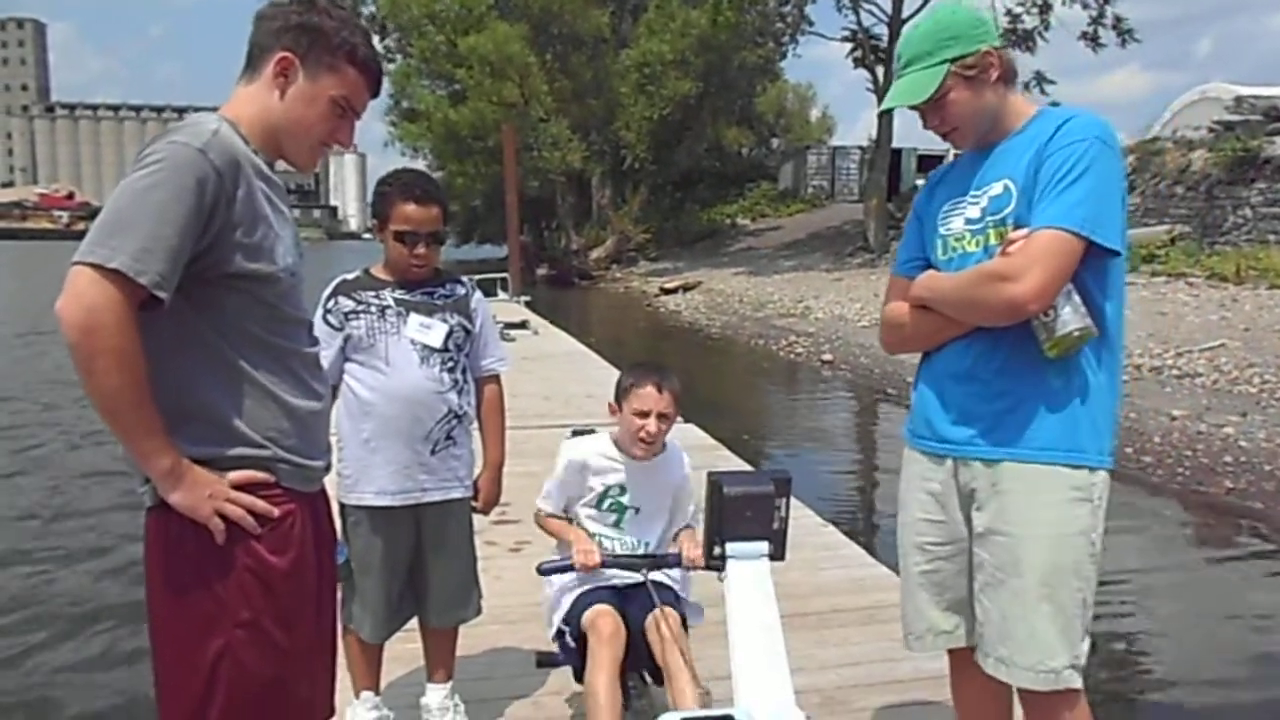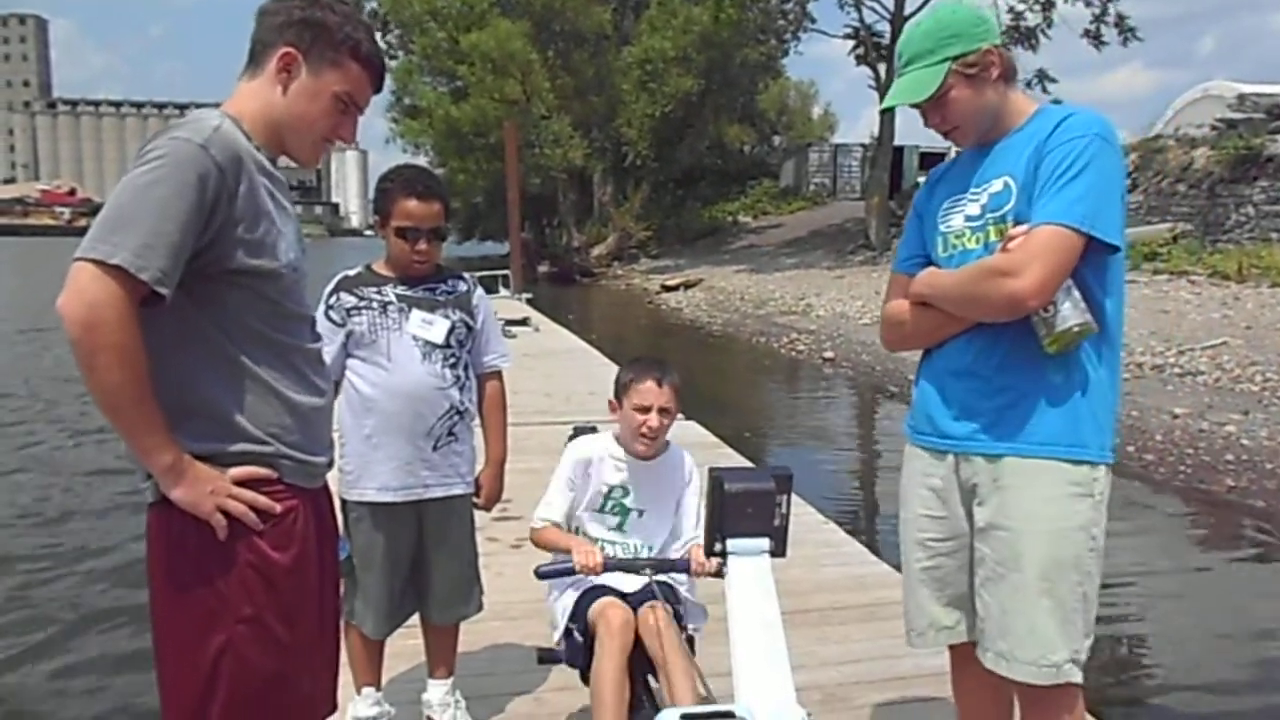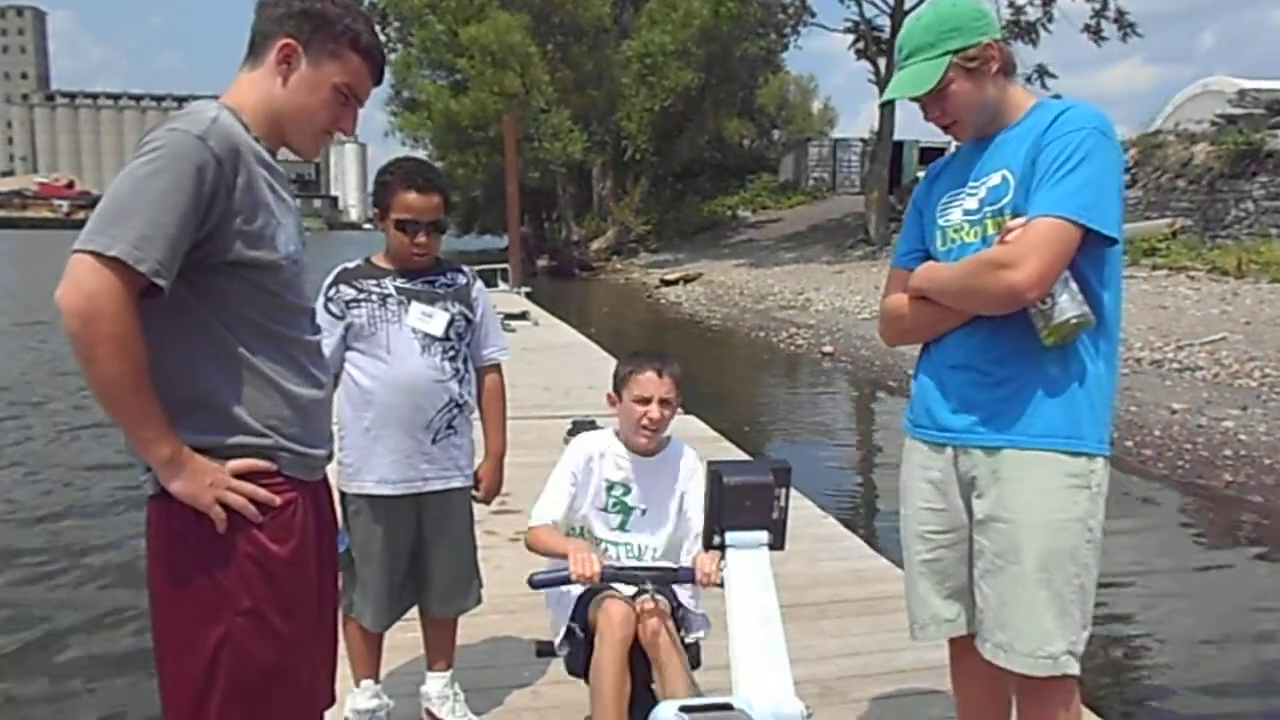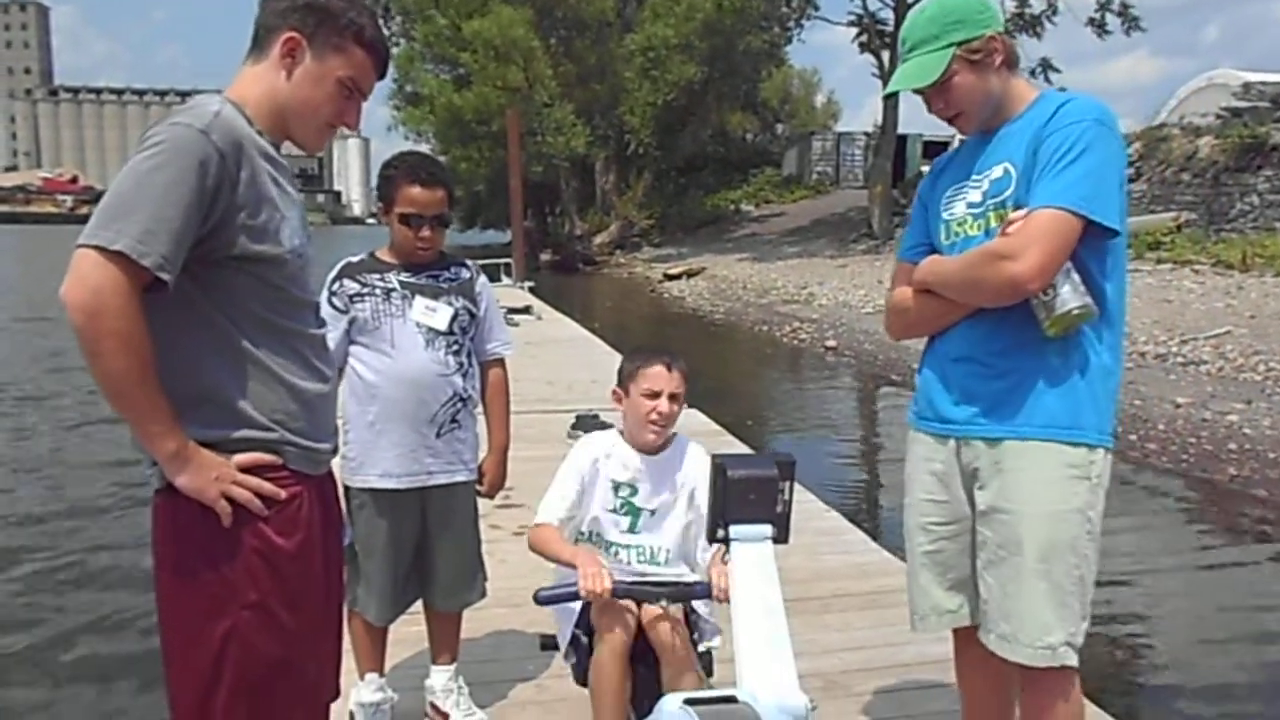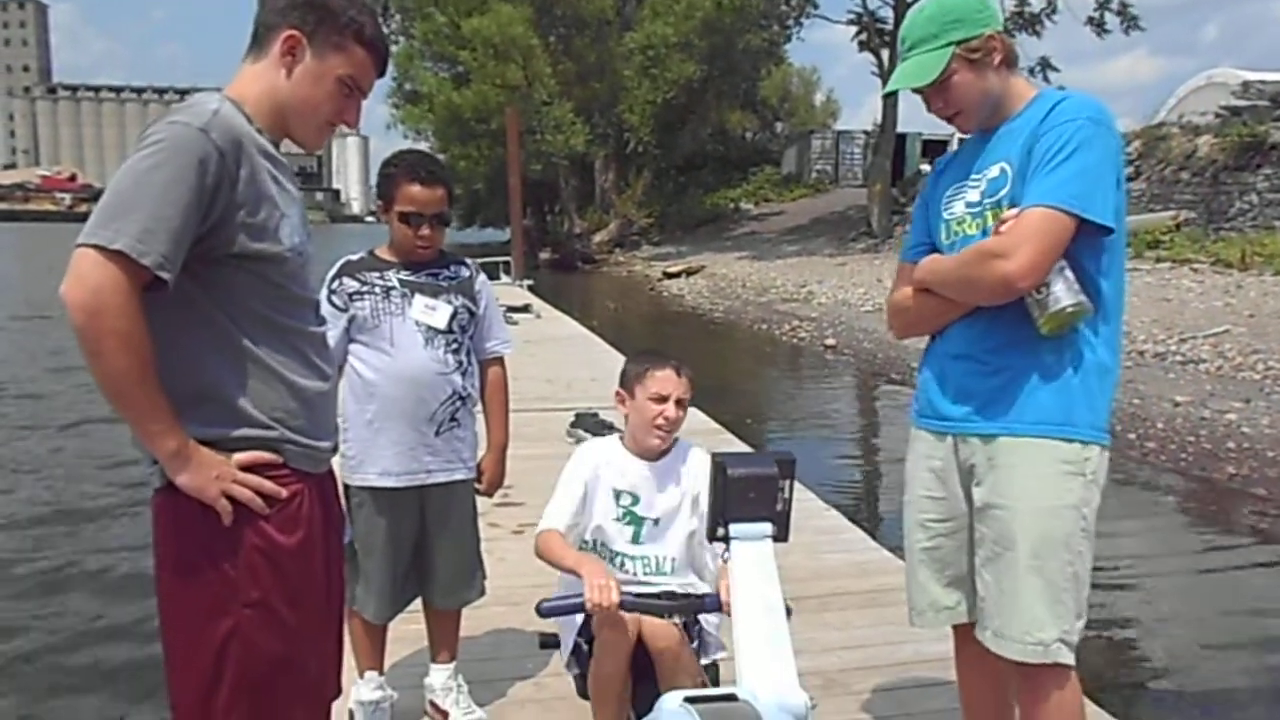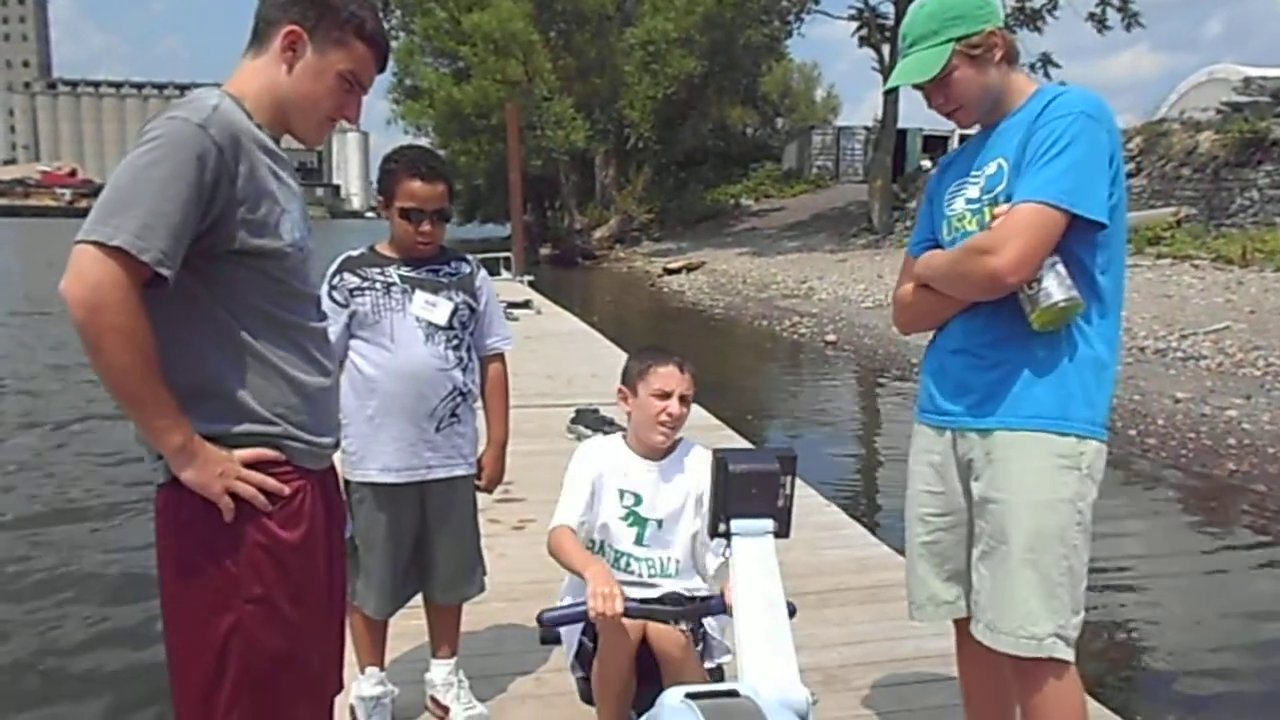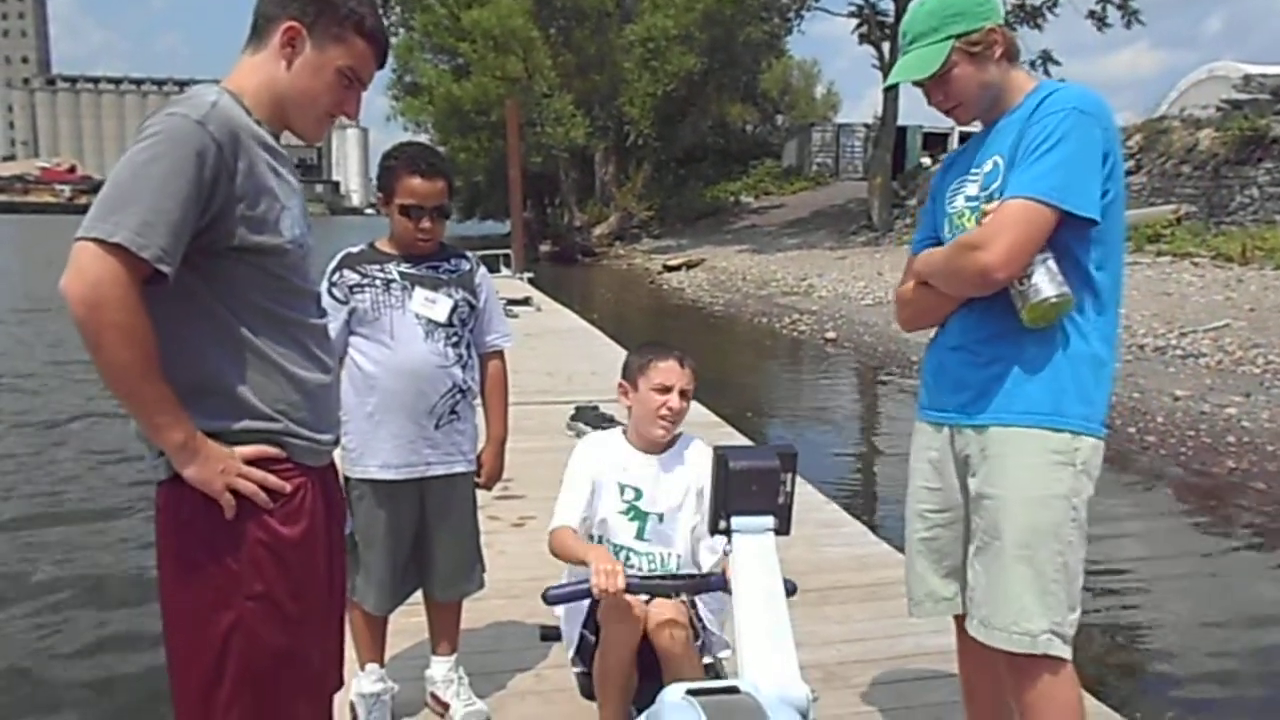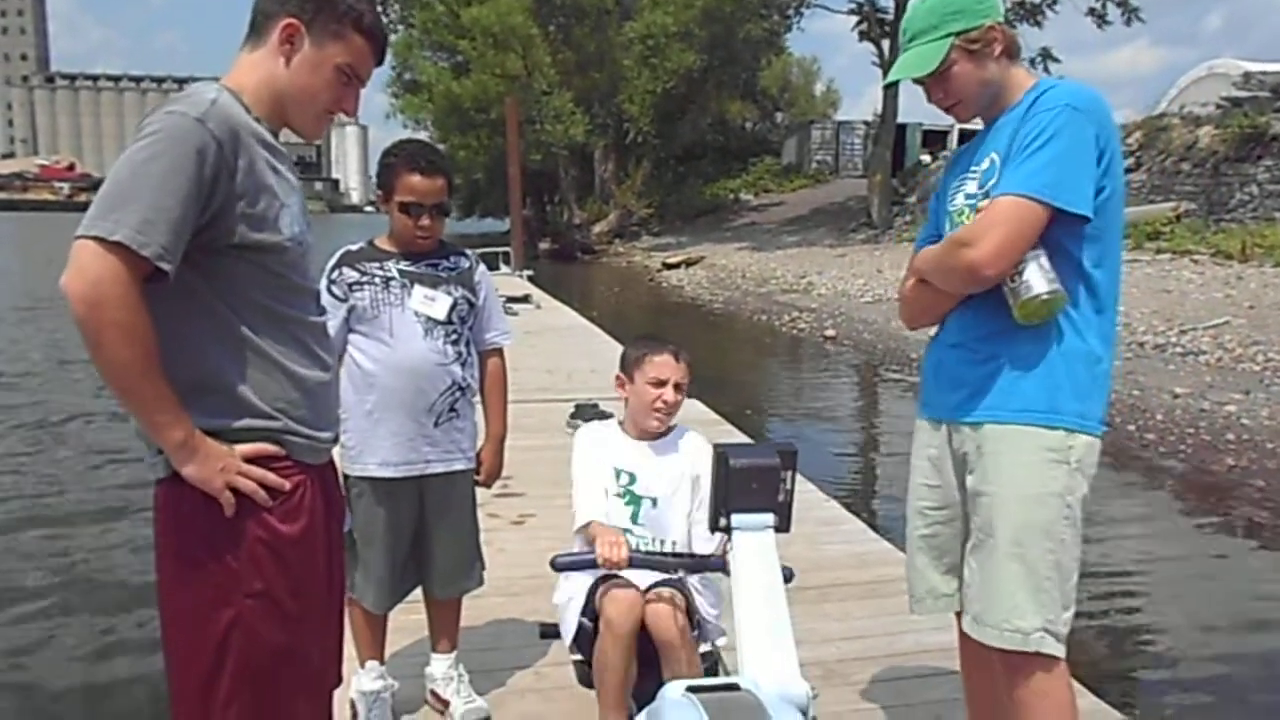
dt=0.1s
person 1, frame 1
left shoulder: (1076, 141)
right shoulder: (943, 186)
left elbow: (1025, 287)
right elbow: (895, 329)
left wrist: (934, 286)
right wrist: (984, 294)
left hip: (1041, 448)
right hip: (937, 443)
right knee: (966, 649)
person 1, frame 2
left shoulder: (1076, 137)
right shoulder: (943, 184)
left elbow: (1025, 284)
right elbow: (895, 326)
left wrist: (934, 283)
right wrist: (985, 292)
left hip: (1042, 440)
right hip: (937, 439)
right knee: (968, 645)
person 1, frame 3
left shoulder: (1073, 131)
right shoulder: (941, 178)
left elbow: (1023, 274)
right elbow: (895, 320)
left wrist: (933, 277)
right wrist: (982, 286)
left hip: (1040, 433)
right hip: (937, 431)
left knee: (1036, 661)
right knee: (967, 638)
person 1, frame 4
left shoulder: (1076, 124)
right shoulder: (948, 172)
left elbow: (1024, 267)
right elbow: (900, 314)
left wrist: (938, 272)
right wrist: (983, 277)
left hip: (1043, 425)
right hip: (941, 422)
left knee: (1037, 653)
right knee: (971, 631)
person 1, frame 5
left shoulder: (1073, 122)
right shoulder: (950, 170)
left elbow: (1016, 265)
right elbow: (902, 312)
left wrist: (937, 272)
right wrist: (979, 276)
left hip: (1040, 422)
right hip: (942, 419)
left knee: (1032, 649)
right knee: (970, 627)
person 1, frame 6
left shoulder: (1072, 118)
right shoulder: (955, 167)
left elbow: (1005, 261)
right elbow: (908, 309)
left wrist: (932, 266)
right wrist: (976, 270)
left hip: (1040, 414)
right hip: (945, 414)
left knee: (1032, 646)
right knee: (972, 623)
person 1, frame 7
left shoulder: (1068, 113)
right shoulder: (959, 163)
left elbow: (993, 257)
right elbow: (911, 305)
left wrist: (931, 262)
right wrist: (969, 266)
left hip: (1037, 411)
right hip: (947, 410)
left knee: (1028, 642)
right knee: (973, 620)
person 1, frame 8
left shoulder: (1066, 111)
right shoulder: (966, 161)
left elbow: (982, 254)
right elbow: (914, 305)
left wrist: (926, 261)
right wrist: (962, 269)
left hip: (1034, 409)
right hip: (950, 407)
left knee: (1023, 642)
right knee: (973, 621)
person 2, frame 1
left shoulder: (255, 176)
right shoulder: (201, 154)
right elbow: (88, 307)
left wrist: (302, 500)
right wrist: (171, 472)
left hip: (288, 507)
right hip: (238, 518)
person 2, frame 2
left shoulder: (257, 173)
right shoulder: (203, 151)
right elbow: (89, 304)
left wrist: (306, 492)
right wrist: (173, 469)
left hip: (290, 504)
right hip: (239, 514)
person 2, frame 3
left shoulder: (258, 164)
right shoulder: (201, 142)
right elbow: (87, 295)
left wrist: (305, 486)
right wrist: (173, 461)
left hip: (289, 496)
right hip: (239, 507)
person 2, frame 4
left shoulder: (261, 160)
right shoulder: (204, 137)
right elbow: (92, 292)
left wrist: (308, 482)
right wrist: (179, 457)
left hip: (295, 492)
right hip: (243, 505)
person 2, frame 5
left shoulder: (262, 158)
right shoulder: (204, 135)
right elbow: (93, 290)
left wrist: (308, 488)
right wrist: (180, 455)
left hip: (295, 489)
right hip: (244, 502)
person 2, frame 6
left shoulder: (262, 155)
right shoulder: (204, 130)
right elbow: (92, 287)
left wrist: (313, 470)
right wrist: (184, 450)
left hip: (297, 486)
right hip: (244, 499)
person 2, frame 7
left shoulder: (263, 151)
right shoulder: (203, 126)
right elbow: (92, 283)
left wrist: (313, 474)
right wrist: (186, 446)
left hip: (297, 481)
right hip: (245, 496)
person 2, frame 8
left shoulder: (262, 148)
right shoulder: (203, 124)
right elbow: (93, 281)
left wrist: (312, 465)
right wrist: (185, 446)
left hip: (298, 481)
right hip: (245, 495)
person 3, frame 1
left shoulder: (463, 298)
right shoulder: (345, 298)
left elbow: (487, 382)
left wrist: (493, 465)
left hip: (446, 481)
right hip: (370, 483)
left knee: (443, 597)
right knee: (365, 602)
person 3, frame 2
left shoulder: (464, 294)
right shoulder: (347, 294)
left elbow: (490, 379)
left wrist: (495, 462)
left hip: (448, 477)
right hip: (371, 480)
left knee: (445, 595)
right knee: (366, 599)
person 3, frame 3
left shoulder: (464, 287)
right shoulder: (346, 287)
left elbow: (488, 372)
left wrist: (494, 455)
left hip: (447, 470)
right hip: (370, 472)
left knee: (444, 587)
right knee: (365, 591)
person 3, frame 4
left shoulder: (468, 281)
right shoulder: (350, 281)
left elbow: (492, 367)
left wrist: (498, 449)
left hip: (450, 464)
right hip: (374, 467)
left knee: (449, 582)
right knee: (369, 586)
person 3, frame 5
left shoulder: (467, 279)
right shoulder: (350, 280)
left elbow: (491, 365)
left wrist: (497, 447)
left hip: (449, 462)
right hip: (374, 465)
left knee: (447, 579)
right knee: (369, 583)
person 3, frame 6
left shoulder: (468, 276)
right shoulder: (350, 275)
left elbow: (492, 362)
left wrist: (496, 444)
left hip: (450, 458)
right hip: (374, 461)
left knee: (448, 576)
right knee: (369, 581)
person 3, frame 7
left shoulder: (467, 272)
right shoulder: (350, 272)
left elbow: (491, 359)
left wrist: (496, 441)
left hip: (449, 455)
right hip: (374, 457)
left knee: (447, 572)
right knee: (369, 576)
left ankle: (444, 673)
person 3, frame 8
left shoulder: (466, 270)
right shoulder: (349, 269)
left elbow: (490, 356)
left wrist: (495, 439)
left hip: (449, 453)
right hip: (373, 455)
left knee: (447, 570)
right knee: (369, 574)
left ankle: (444, 671)
person 4, frame 1
left shoulder: (675, 463)
right shoulder: (581, 455)
left elbow: (684, 522)
right elbow: (544, 514)
left wrist: (688, 538)
right wrist: (576, 536)
left hip: (652, 577)
right hip: (587, 579)
left knee: (668, 627)
right knee: (606, 628)
person 4, frame 2
left shoulder: (682, 466)
right shoulder: (585, 454)
left elbow: (691, 540)
right elbow: (541, 531)
left wrist: (699, 549)
right wrist: (577, 542)
left hip: (656, 582)
right hip: (590, 584)
left knee: (655, 619)
right knee: (615, 619)
person 4, frame 3
left shoulder: (685, 462)
right shoulder: (587, 450)
left elbow: (696, 545)
right elbow: (535, 533)
left wrist: (707, 558)
right wrist: (573, 548)
left hip: (659, 583)
right hip: (591, 584)
left knee: (653, 617)
right knee: (615, 614)
person 4, frame 4
left shoulder: (694, 460)
right shoulder: (592, 451)
left elbow: (713, 545)
right elbow: (540, 532)
left wrist: (721, 567)
right wrist: (583, 557)
right hip: (599, 591)
left knee: (663, 619)
right knee: (616, 618)
person 4, frame 5
left shoulder: (697, 465)
right shoulder: (593, 457)
left elbow: (719, 550)
right elbow: (546, 538)
left wrist: (730, 578)
right wrist: (589, 567)
left hip: (675, 597)
right hip: (601, 598)
left knee: (661, 627)
right knee: (617, 624)
person 4, frame 6
left shoulder: (700, 465)
right shoulder: (595, 456)
left elbow: (719, 555)
right elbow: (558, 537)
right wrist: (593, 571)
left hip: (679, 599)
right hip: (606, 597)
left knee: (667, 630)
right knee: (624, 624)
person 4, frame 7
left shoulder: (700, 460)
right shoulder: (595, 450)
left elbow: (717, 551)
right elbow: (559, 536)
right wrist: (596, 556)
left hip: (679, 594)
right hip: (605, 593)
left knee: (668, 621)
right knee: (624, 615)
person 4, frame 8
left shoulder: (694, 449)
right shoulder: (593, 438)
left elbow: (709, 535)
right elbow: (588, 525)
right wrist: (605, 535)
left hip: (673, 578)
right hip: (602, 577)
left knee: (663, 611)
right knee: (622, 602)
